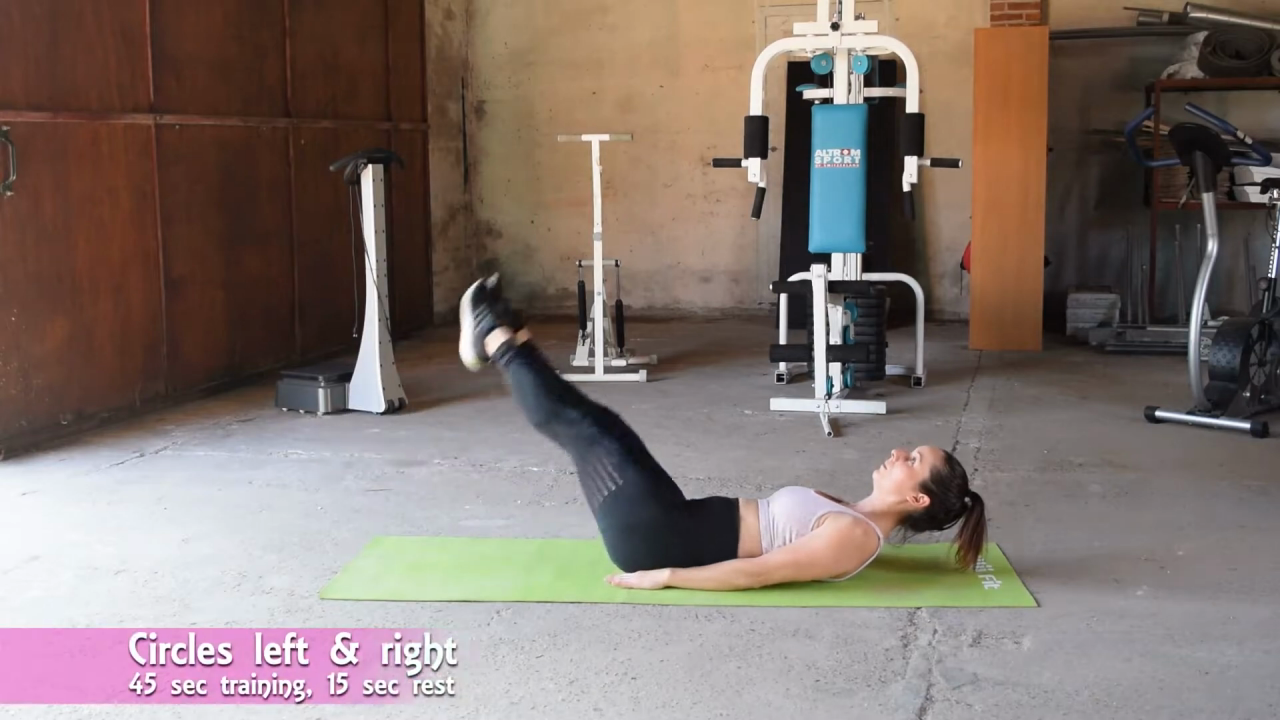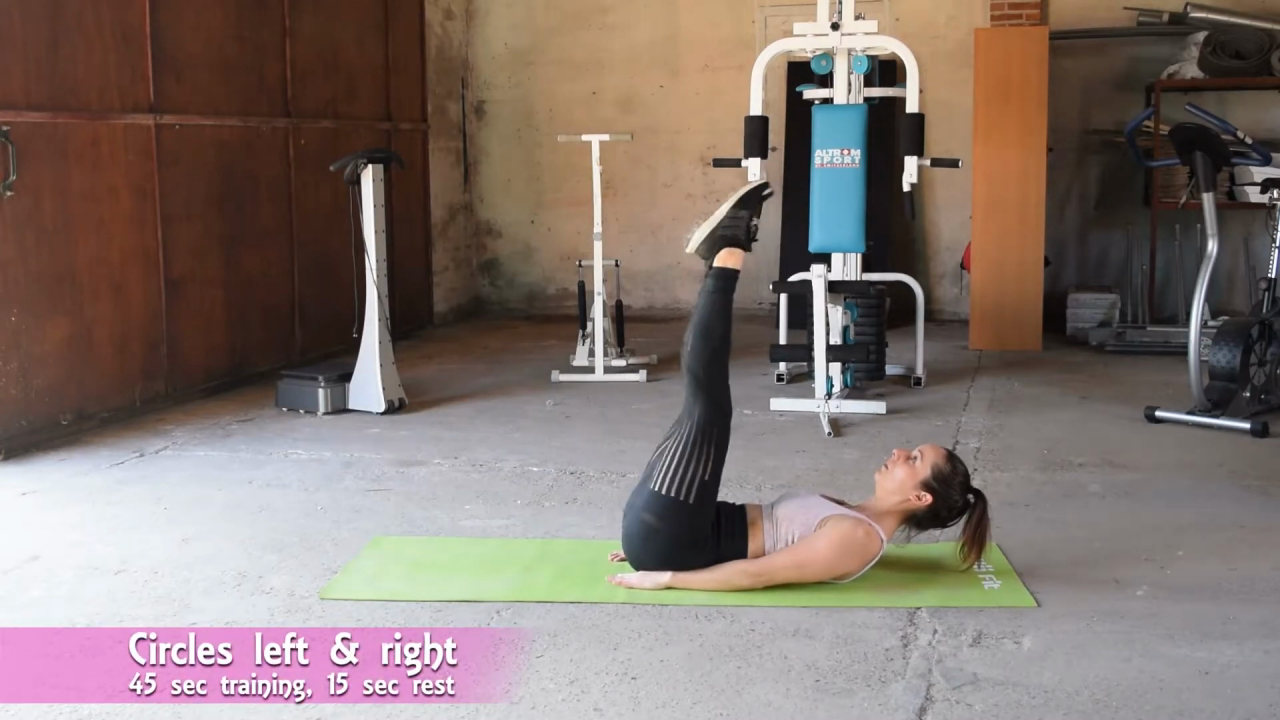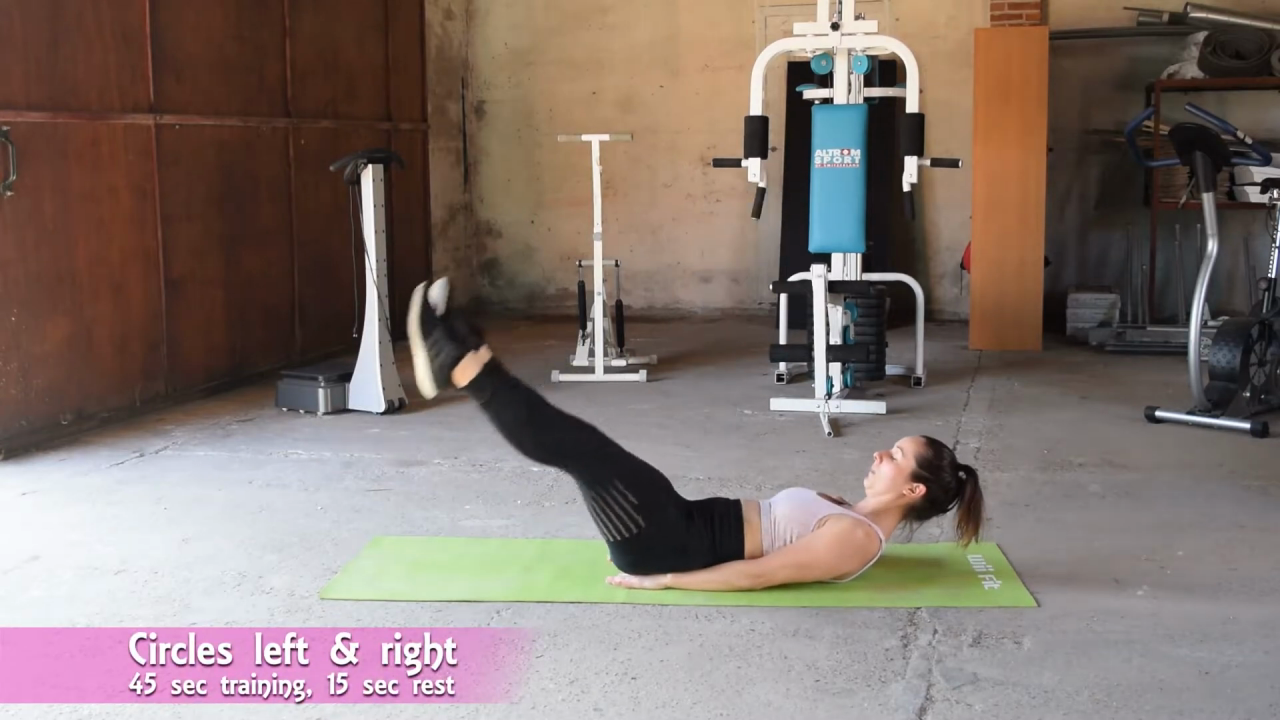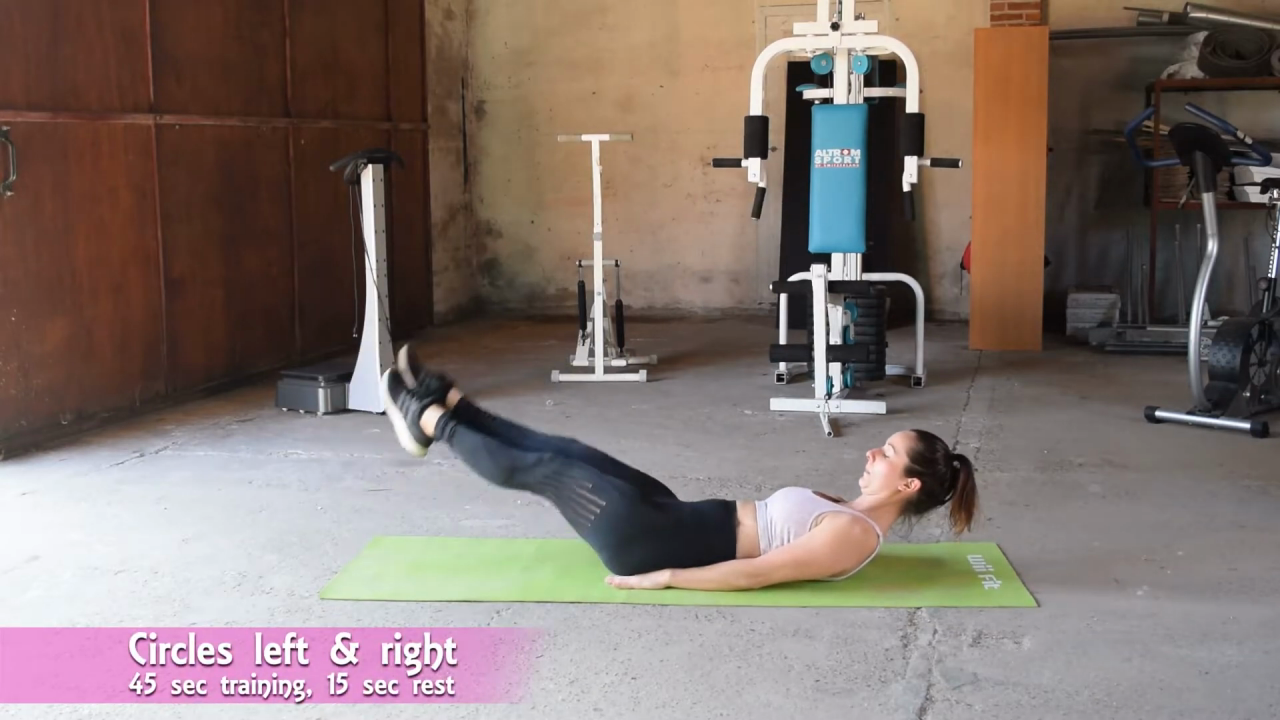
dt=0.5s
person 1, frame 1
left shoulder: (853, 539)
right shoulder: (850, 516)
left elbow: (756, 571)
left wrist: (665, 576)
left hip: (658, 542)
right hip: (682, 527)
left knee: (583, 430)
right knee: (598, 422)
left ankle: (497, 340)
right ankle: (507, 340)
person 1, frame 2
left shoulder: (857, 537)
right shoulder: (855, 514)
left elbow: (760, 575)
left wrist: (664, 577)
left hip: (666, 546)
left knee: (707, 397)
left ankle: (729, 253)
right ankle: (726, 253)
person 1, frame 3
left shoulder: (857, 542)
right shoulder: (849, 513)
left elbow: (762, 572)
left wrist: (662, 579)
left hip: (678, 545)
right hip: (693, 525)
left knee: (580, 449)
right knee: (588, 451)
left ankle: (461, 363)
right ankle: (462, 361)
person 1, frame 4
left shoulder: (854, 535)
right shoulder: (851, 513)
left elbow: (758, 572)
left wrist: (663, 577)
left hip: (663, 544)
right hip: (689, 521)
left knee: (548, 469)
right knee: (566, 455)
left ankle: (432, 418)
right ankle: (444, 404)
